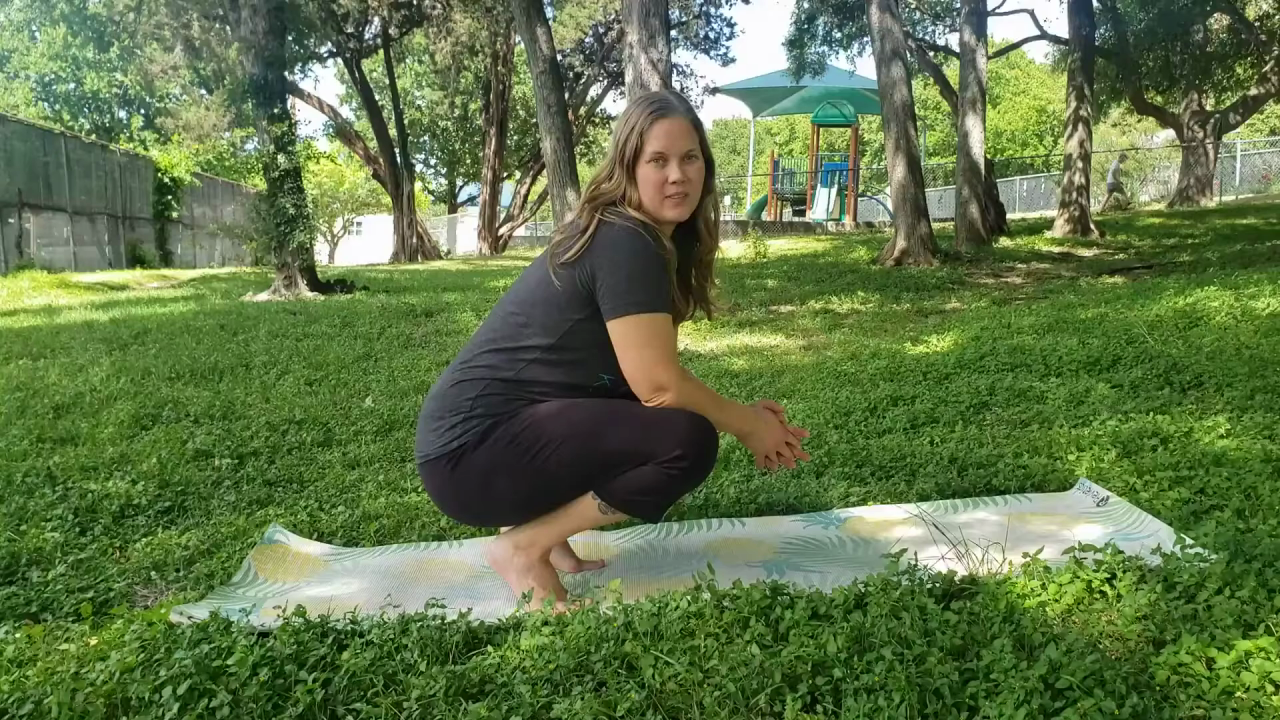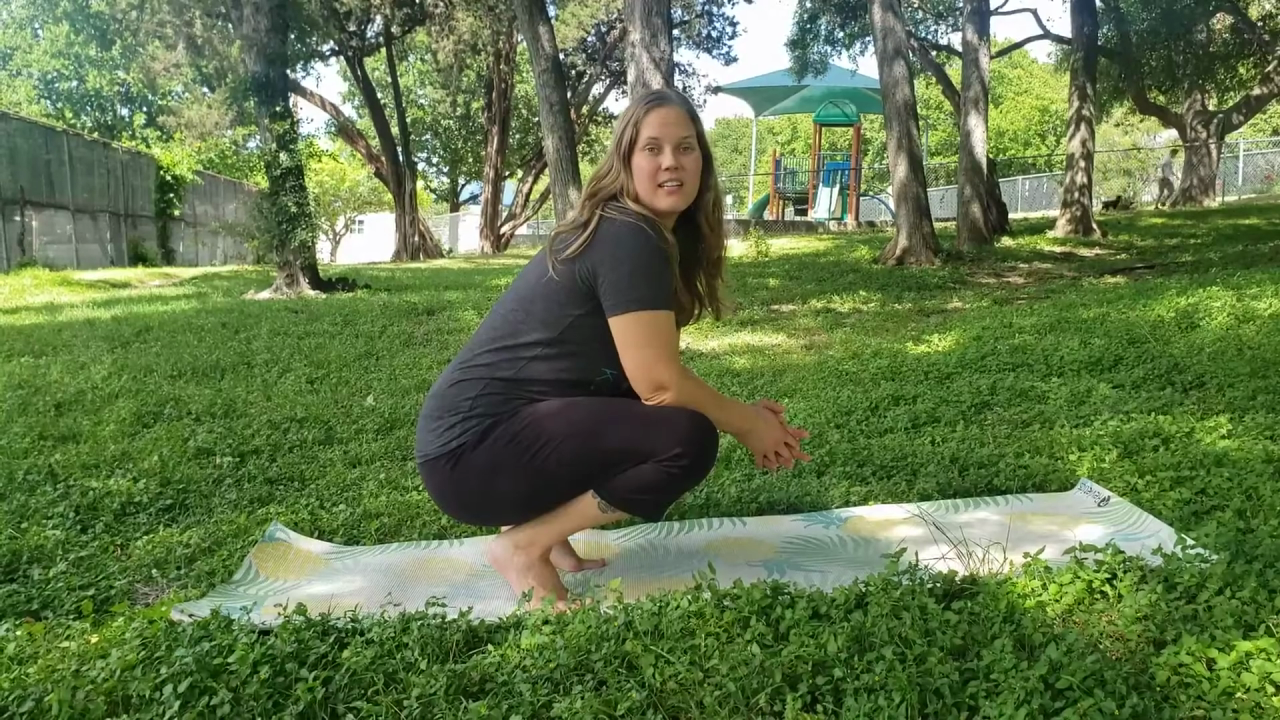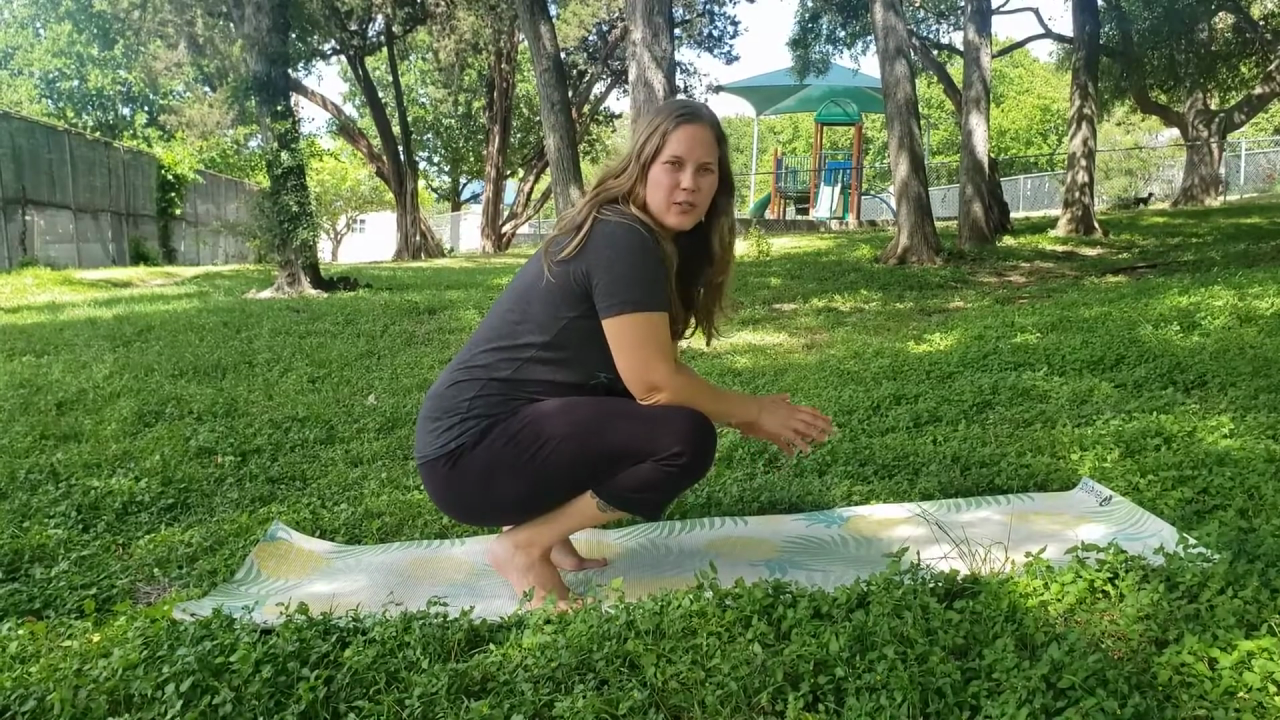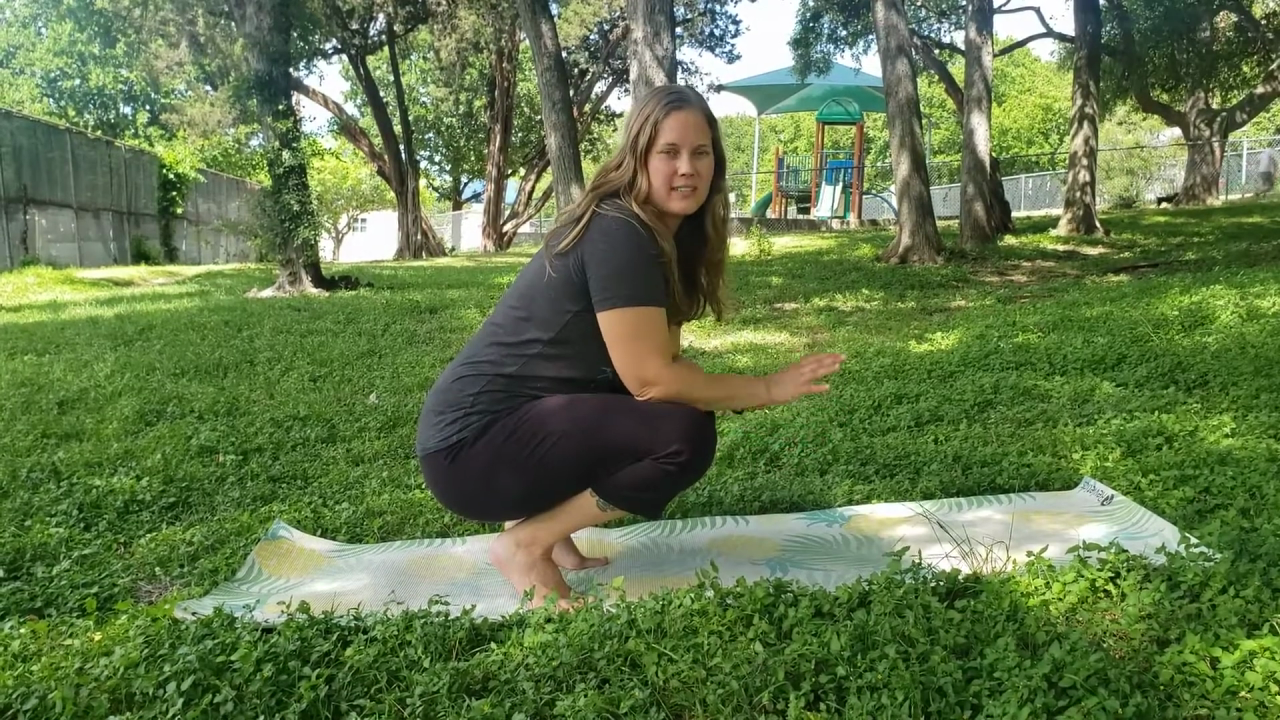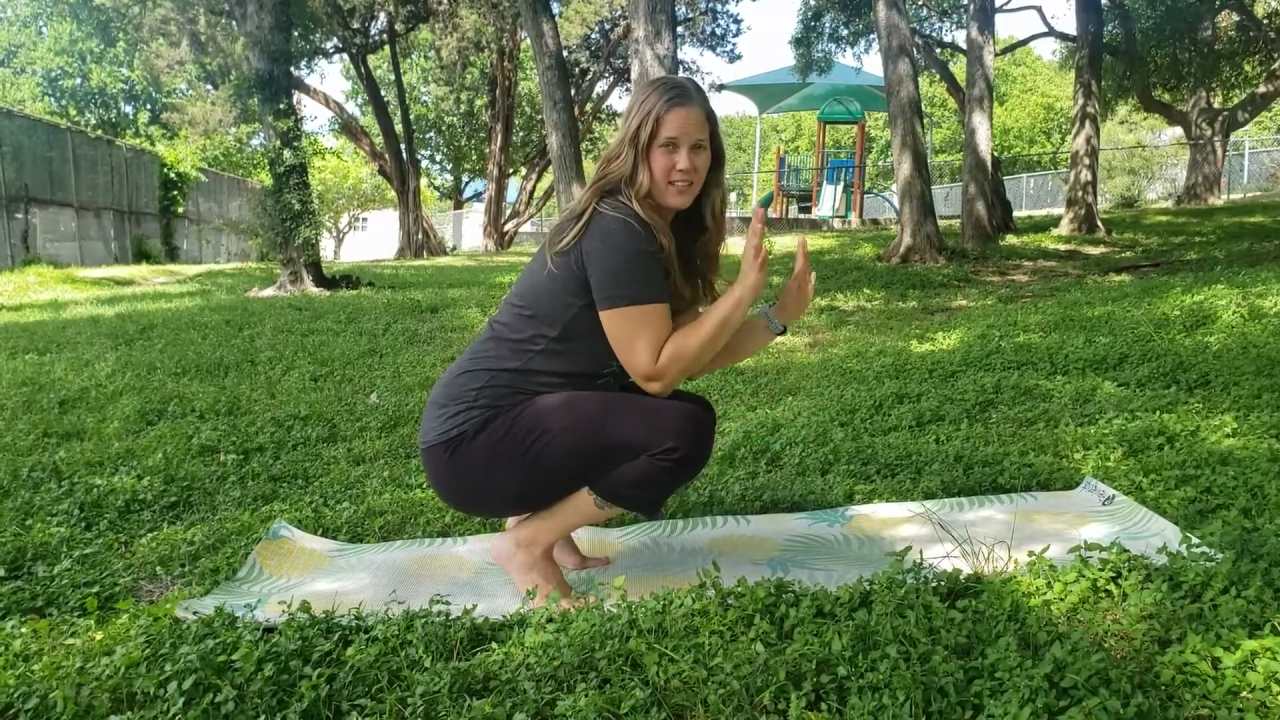
dt=1s
person 1, frame 1
left shoulder: (657, 239)
right shoulder: (625, 242)
left elbow: (656, 381)
right elbow: (659, 385)
left wrist: (742, 415)
right wrist: (748, 424)
left hip: (516, 427)
right hip: (472, 450)
left knee: (677, 418)
right knee: (687, 442)
left ankle: (538, 523)
right ankle: (523, 547)
person 1, frame 2
left shoulder: (662, 235)
right shoulder: (626, 237)
left elbow: (658, 376)
right elbow: (660, 384)
left wrist: (742, 415)
right wrist: (747, 423)
left hip: (517, 426)
right hip: (473, 448)
right knee: (687, 440)
left ankle: (538, 522)
right ankle: (523, 545)
person 1, frame 3
left shoulder: (660, 240)
right shoulder: (622, 240)
left elbow: (661, 369)
right elbow: (655, 384)
left wrist: (743, 413)
right wrist: (754, 411)
left hip: (520, 423)
right hip: (471, 448)
left knee: (677, 413)
right knee: (686, 438)
left ankle: (541, 524)
right ankle: (524, 545)
person 1, frame 4
left shoulder: (666, 235)
right shoulder: (618, 234)
left elbow: (662, 363)
right elbow: (652, 377)
left wrist: (747, 390)
right wrist: (763, 391)
left hip: (528, 420)
right hip: (474, 446)
left knee: (687, 411)
right knee: (684, 438)
left ankle: (540, 516)
right ankle: (524, 544)
person 1, frame 5
left shoulder: (670, 229)
right shoulder: (618, 231)
left elbow: (690, 356)
right elbow: (656, 371)
left wrist: (781, 314)
right wrist: (745, 287)
left hip: (531, 416)
right hip: (475, 436)
left knee: (689, 413)
right knee: (683, 433)
left ankle: (540, 514)
right ankle: (525, 544)
